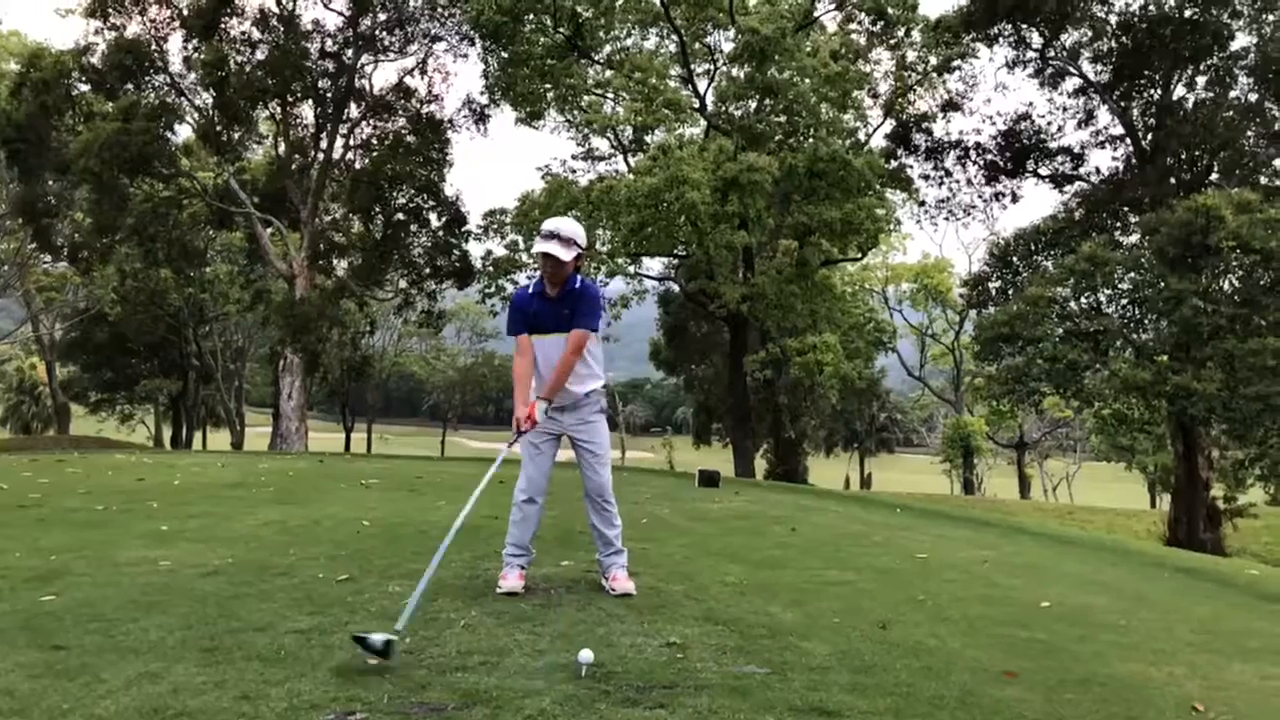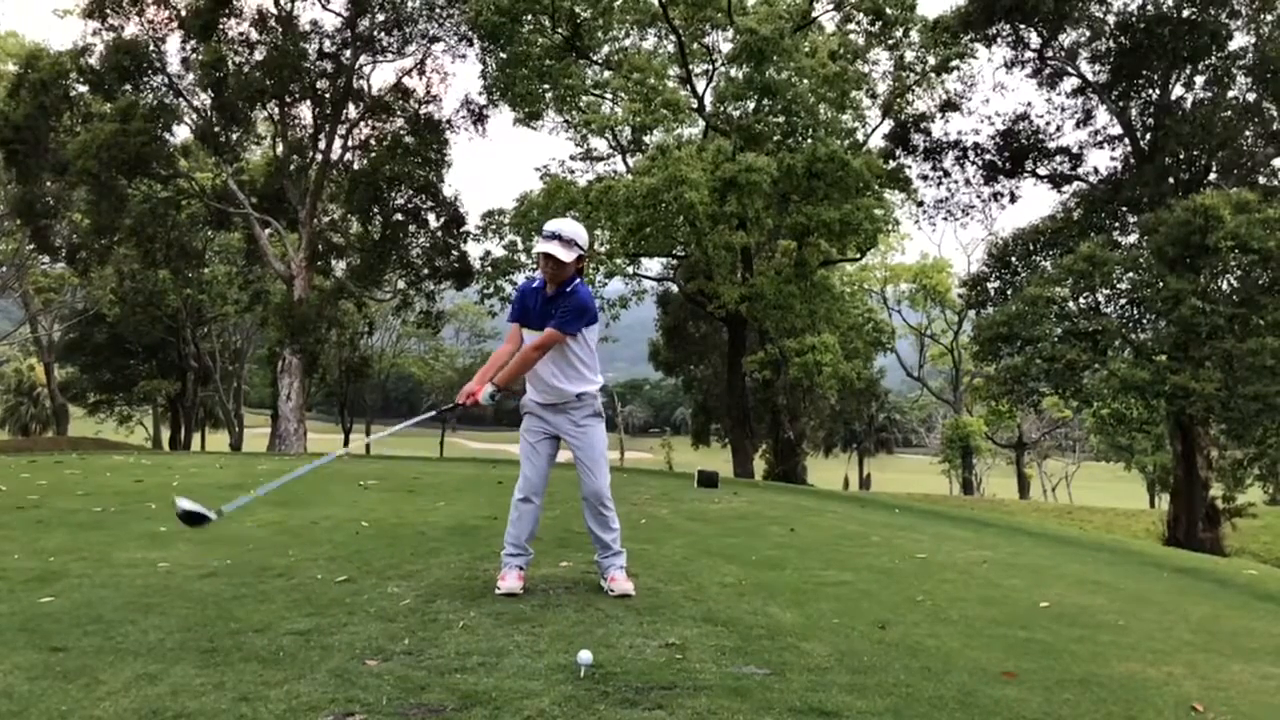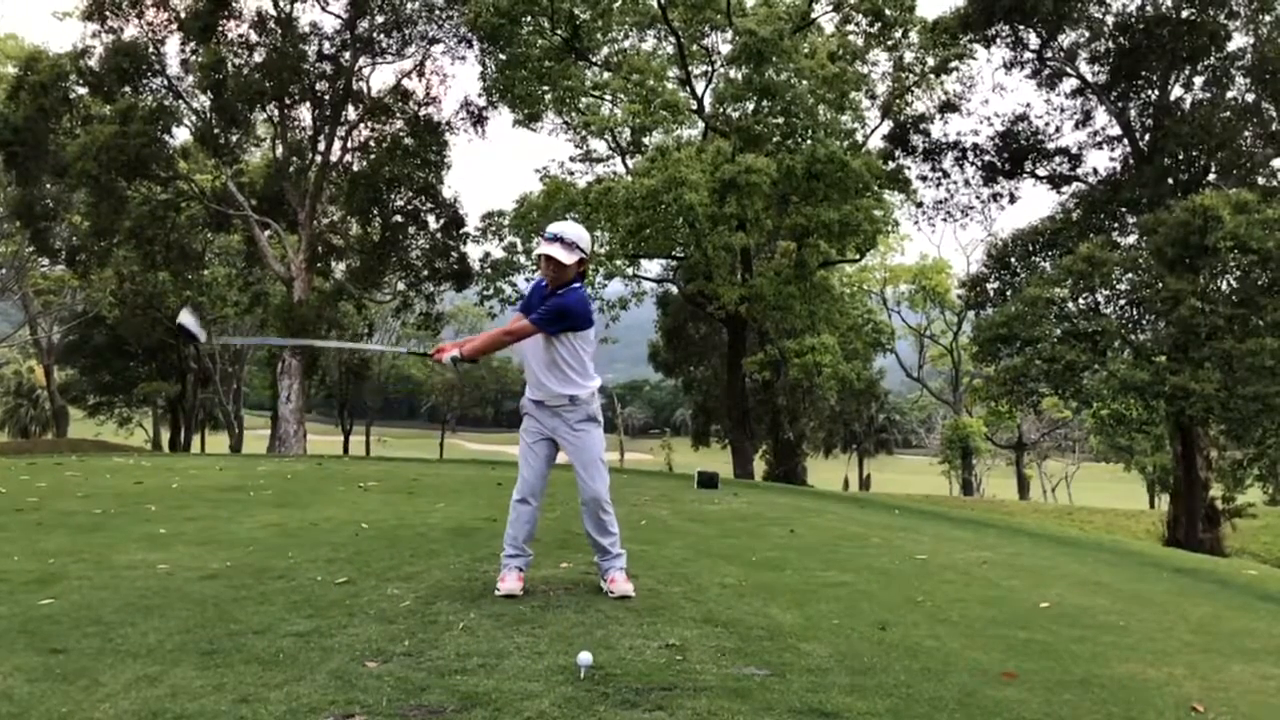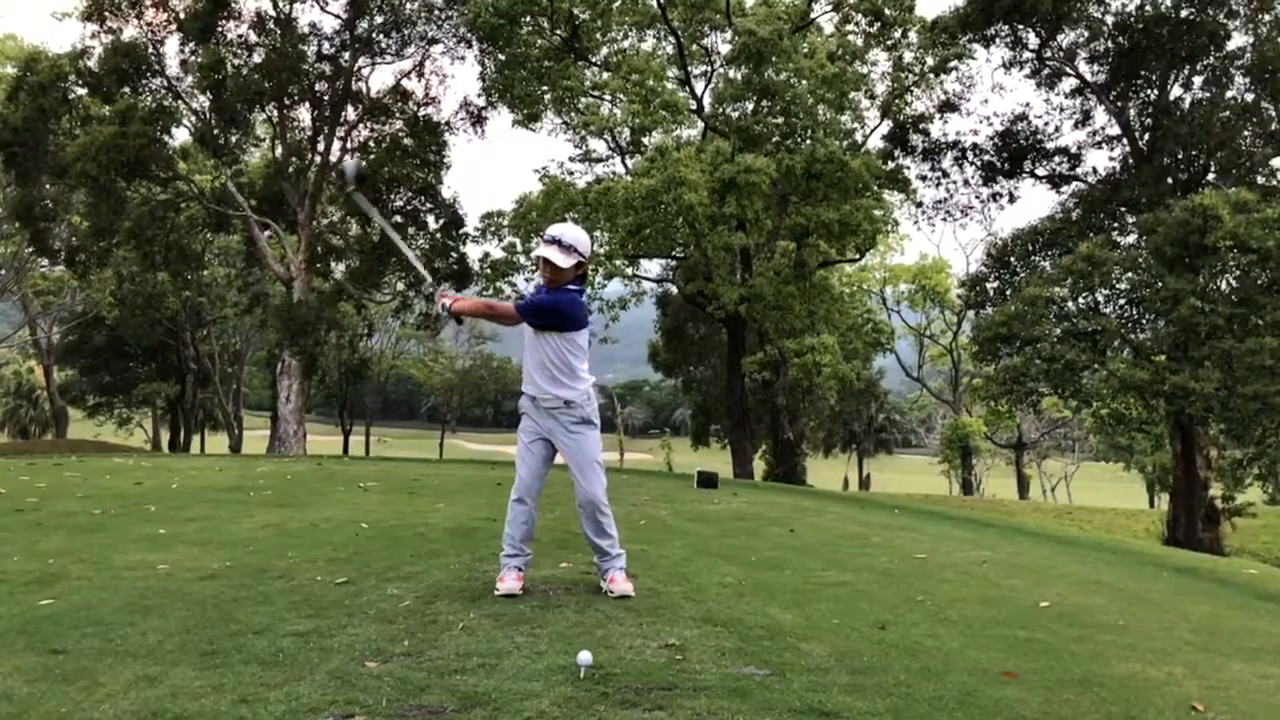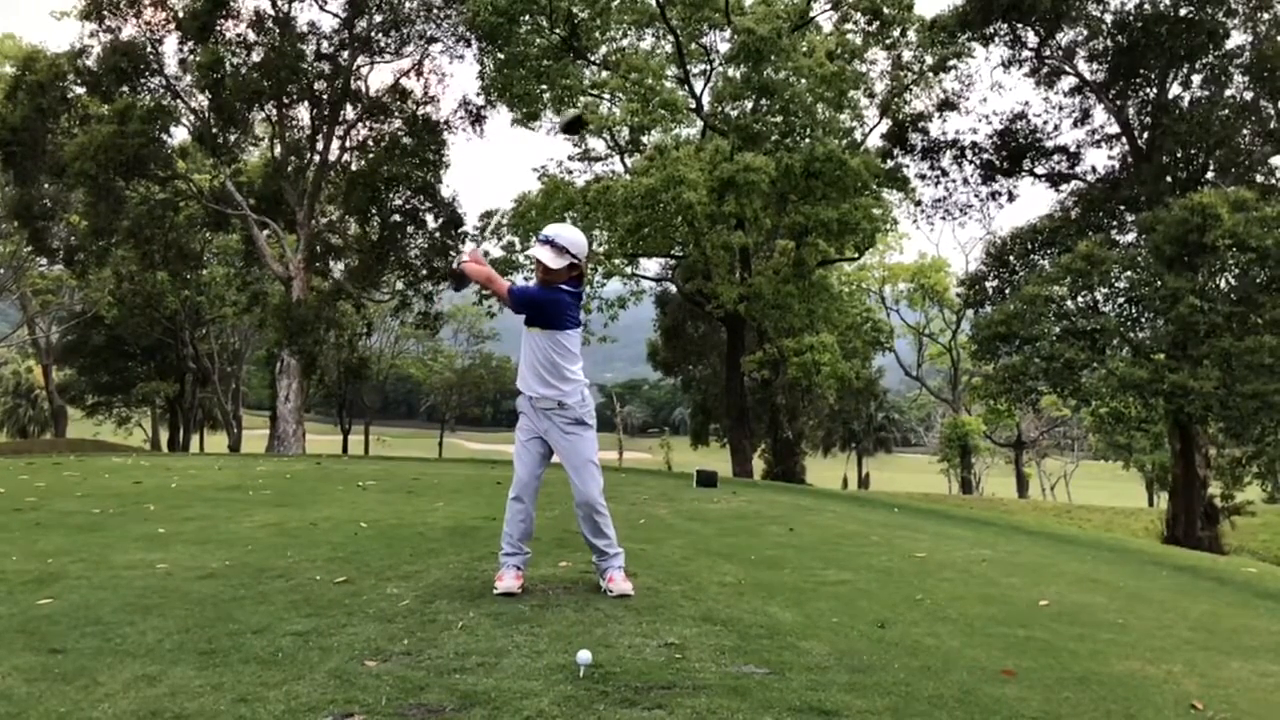
dt=0.7s
person 1, frame 1
left shoulder: (587, 294)
right shoulder: (522, 299)
left elbow: (571, 353)
right elbow: (523, 356)
left wrist: (543, 403)
right wrist: (522, 404)
left hip: (585, 404)
right hip: (537, 405)
left knee: (599, 487)
right knee: (529, 487)
left ankle: (614, 565)
right ankle: (515, 563)
person 1, frame 2
left shoulder: (580, 299)
right shoulder: (526, 291)
left elbow: (536, 350)
right elbow: (511, 345)
left wrist: (493, 387)
right wrist: (477, 379)
left hip: (581, 407)
right hip: (538, 406)
left knee: (596, 489)
right knee: (528, 488)
left ankle: (613, 566)
right ankle: (513, 564)
person 1, frame 3
left shoulder: (573, 302)
right shoulder: (540, 288)
left elbow: (511, 336)
right elbow: (508, 328)
left wrist: (461, 354)
right wrist: (460, 343)
left hip: (577, 410)
right hip: (538, 408)
left knee: (595, 492)
right knee: (527, 489)
left ankle: (612, 567)
right ankle: (513, 565)
person 1, frame 4
left shoulder: (565, 302)
right shoulder: (545, 289)
left elbow: (499, 311)
right elbow: (509, 315)
left wrist: (453, 305)
right wrist: (463, 302)
left hip: (573, 412)
right hip: (535, 408)
left knee: (592, 494)
right knee: (524, 490)
left ankle: (612, 567)
right ankle: (513, 565)
person 1, frame 5
left shoulder: (553, 299)
right shoulder: (548, 290)
left elbow: (497, 286)
left wrist: (469, 264)
right wrist: (481, 265)
left hip: (569, 411)
right hip: (533, 407)
left knee: (588, 493)
right knee: (522, 488)
left ankle: (611, 566)
right ankle: (512, 565)
